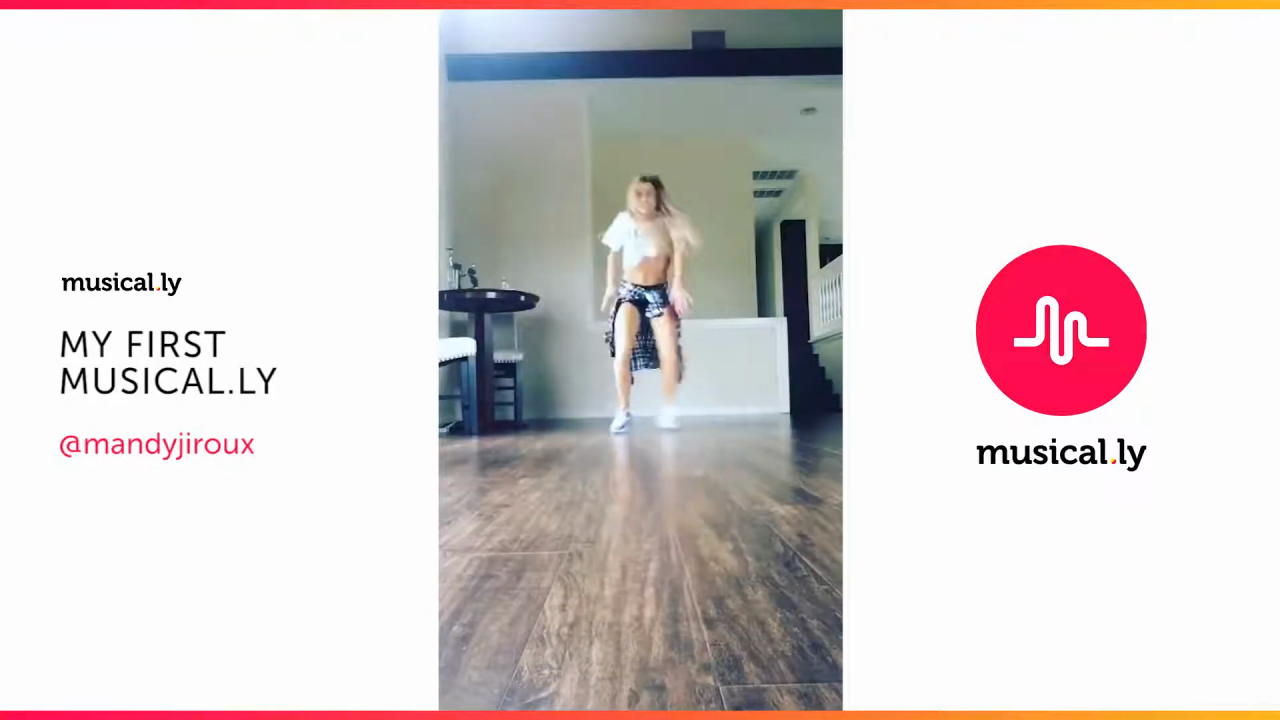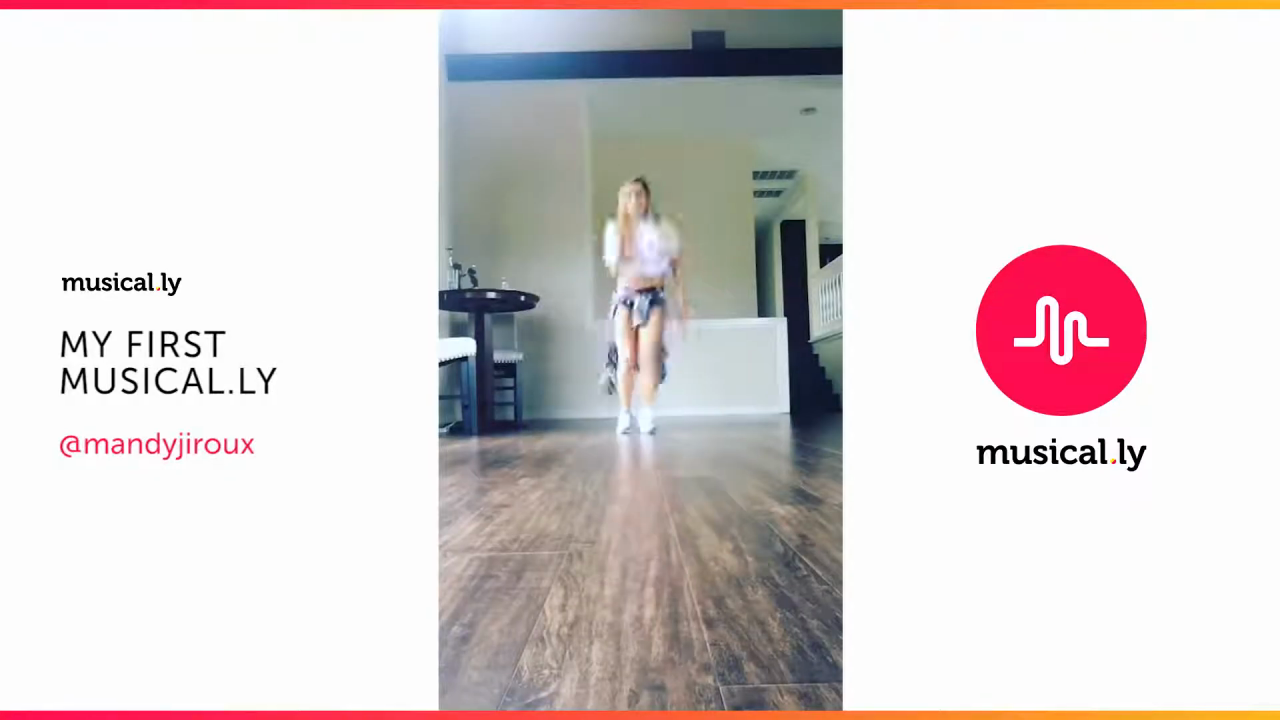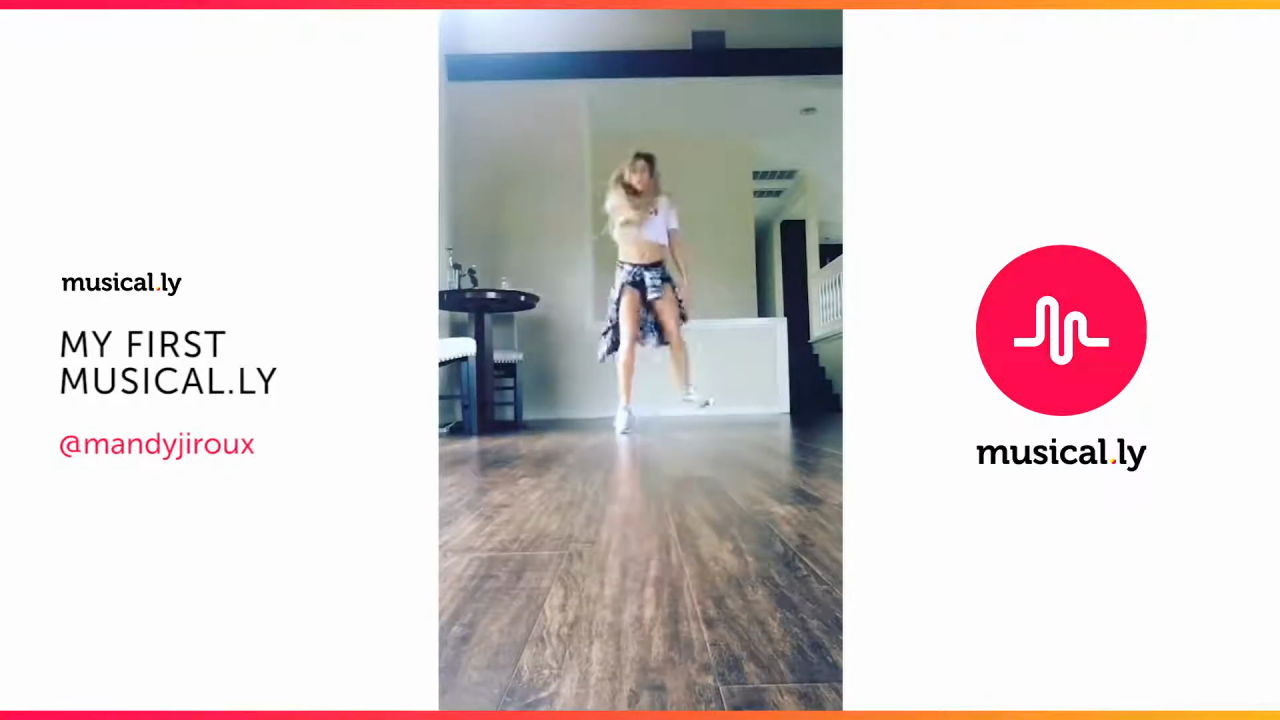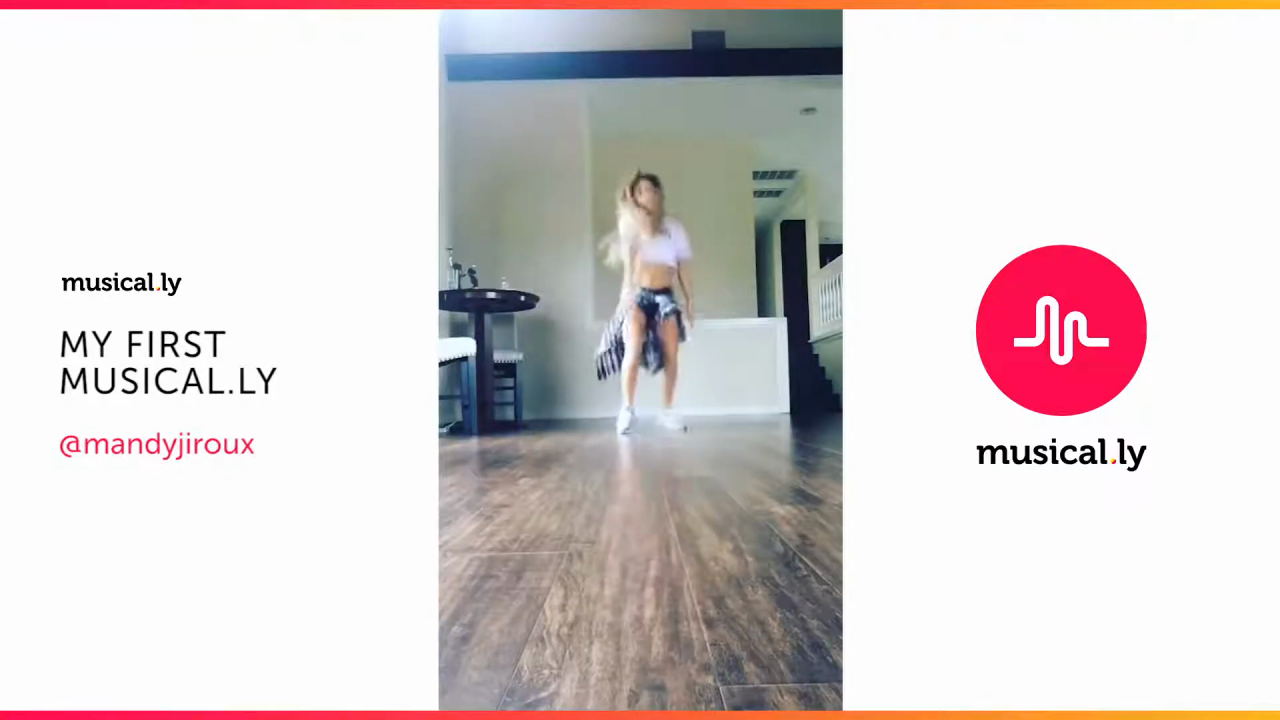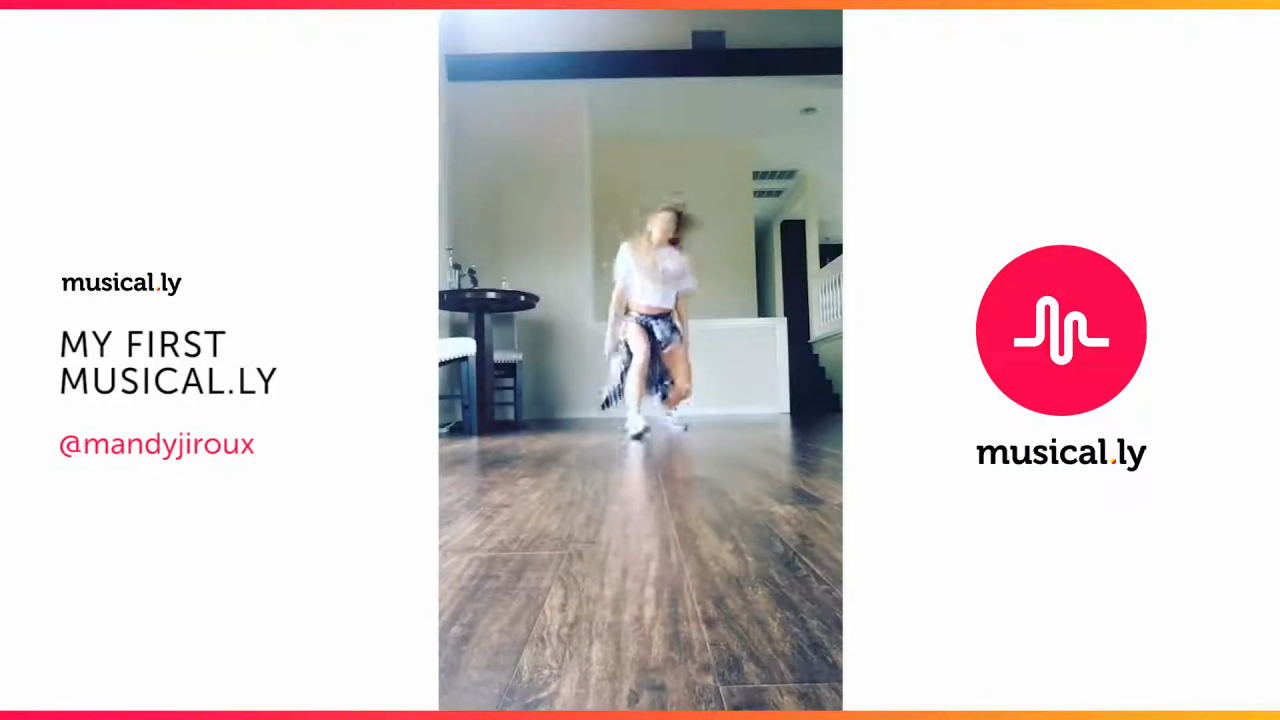
dt=0.2s
person 1, frame 1
left shoulder: (670, 223)
right shoulder: (623, 222)
left elbow: (681, 253)
right elbow: (613, 254)
left wrist: (678, 286)
right wrist: (610, 287)
left hip: (659, 294)
right hip: (630, 293)
left knee: (668, 351)
right knee: (623, 350)
left ankle: (668, 408)
right ankle: (624, 412)
person 1, frame 2
left shoulder: (663, 227)
right shoulder: (616, 228)
left elbow: (675, 263)
right elbow: (614, 268)
left wrist: (681, 296)
left hip: (654, 296)
right hip: (626, 296)
left knee: (648, 354)
right knee: (626, 356)
left ankle: (647, 410)
right ankle: (625, 414)
person 1, frame 3
left shoulder: (664, 203)
right shoulder: (620, 201)
left elbow: (675, 241)
right elbow: (622, 221)
left wrist: (684, 275)
left hip: (659, 272)
right hip: (629, 273)
left knee: (674, 335)
right knee: (628, 339)
left ankle: (686, 390)
right ankle: (625, 407)
person 1, frame 4
left shoulder: (673, 227)
right shoulder: (630, 222)
left elbow: (683, 268)
right elbow: (626, 259)
left wrist: (689, 302)
left hip: (665, 298)
right hip: (637, 296)
left knee: (671, 357)
right knee: (633, 349)
left ankle: (668, 410)
right ankle: (627, 410)
person 1, frame 5
left shoulder: (677, 259)
right shoulder: (630, 251)
left elbow: (681, 301)
right elbow: (619, 294)
left wrist: (685, 338)
right wrist: (611, 330)
left hip: (665, 323)
right hip: (636, 320)
left knee: (684, 386)
right knee: (642, 350)
left ankle: (668, 407)
right ankle: (634, 415)
